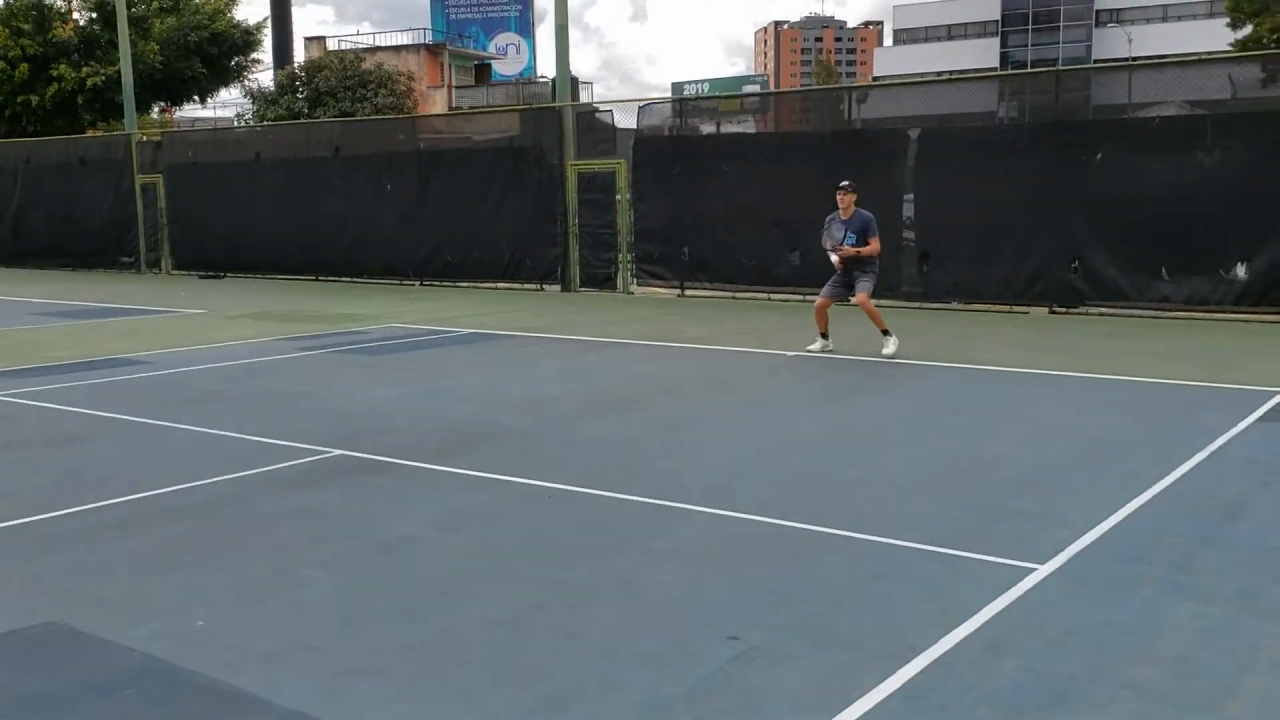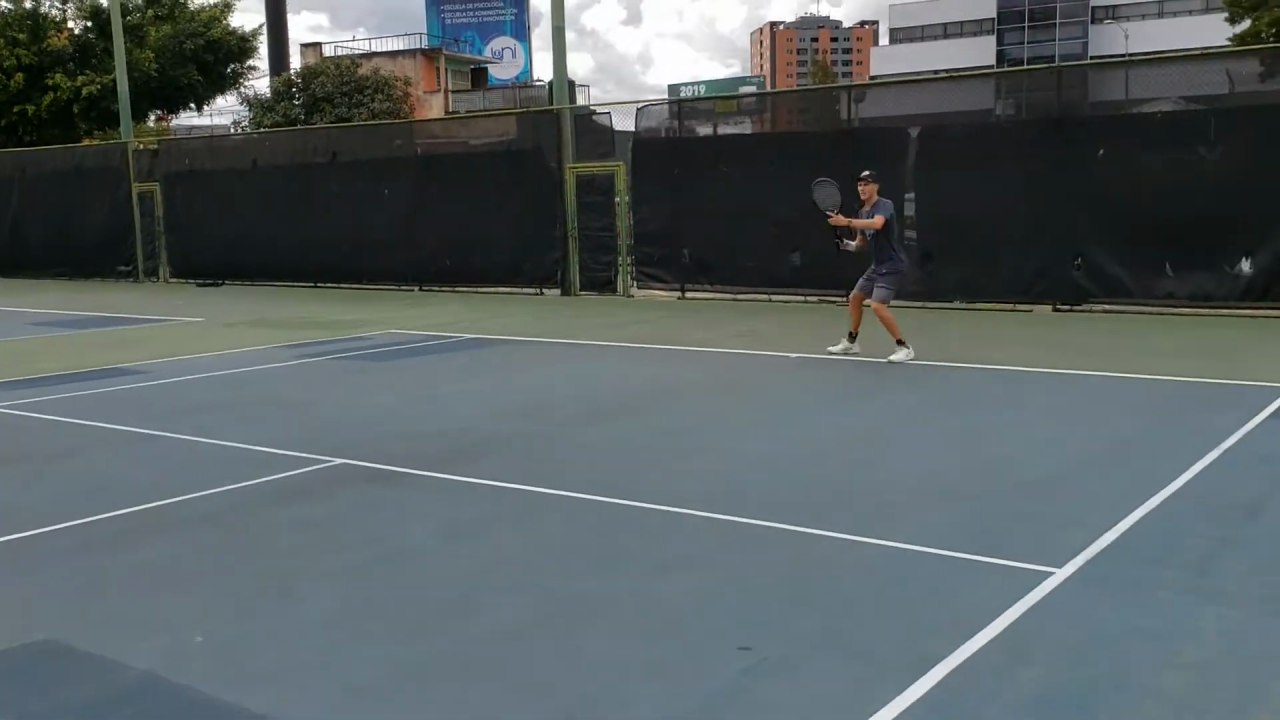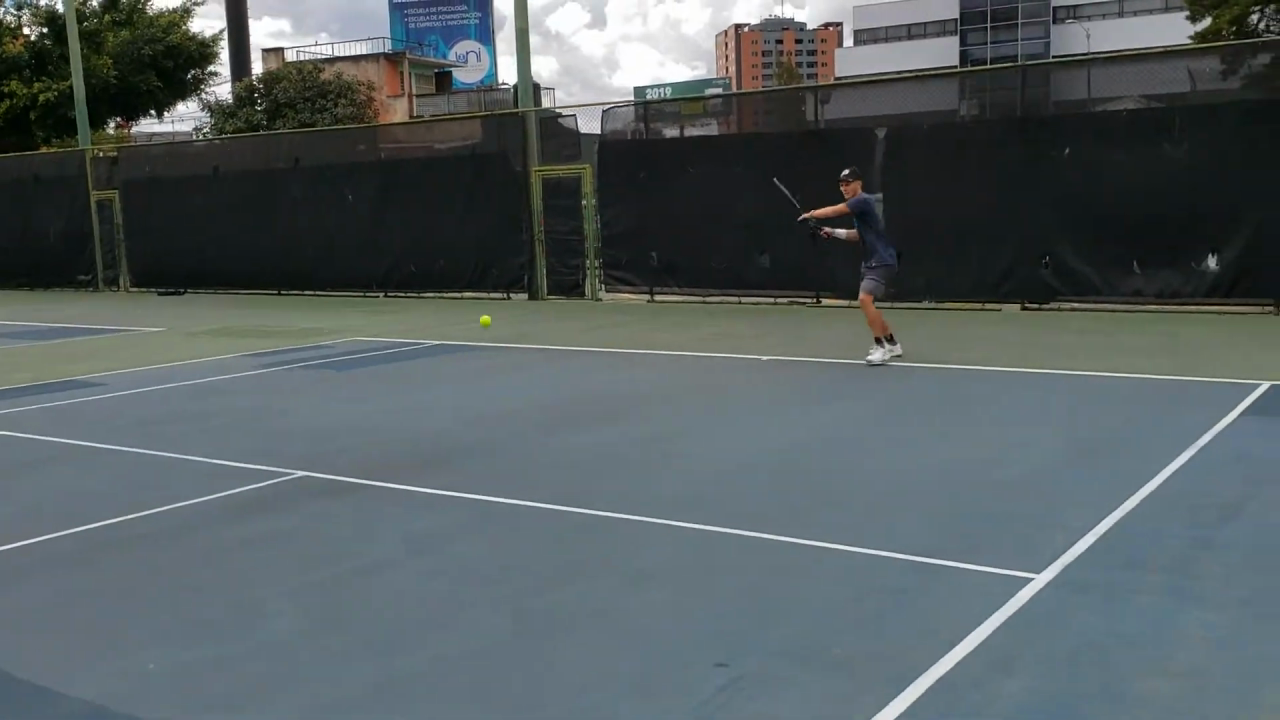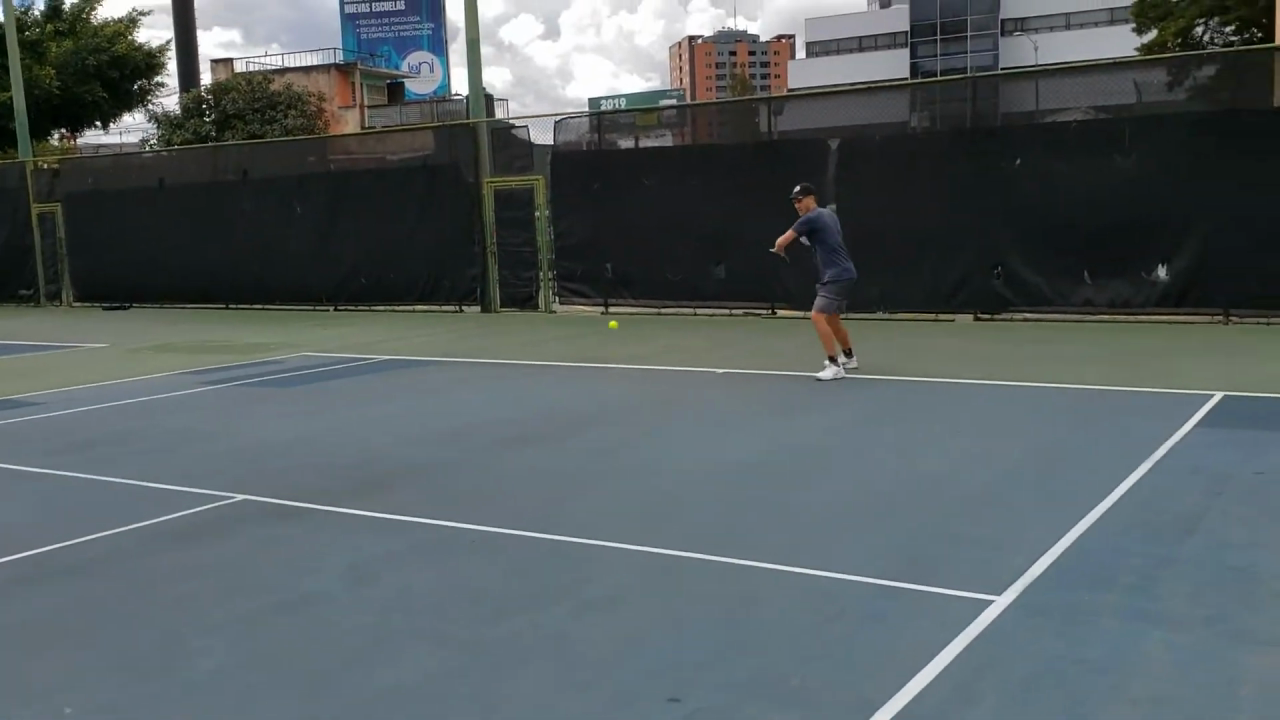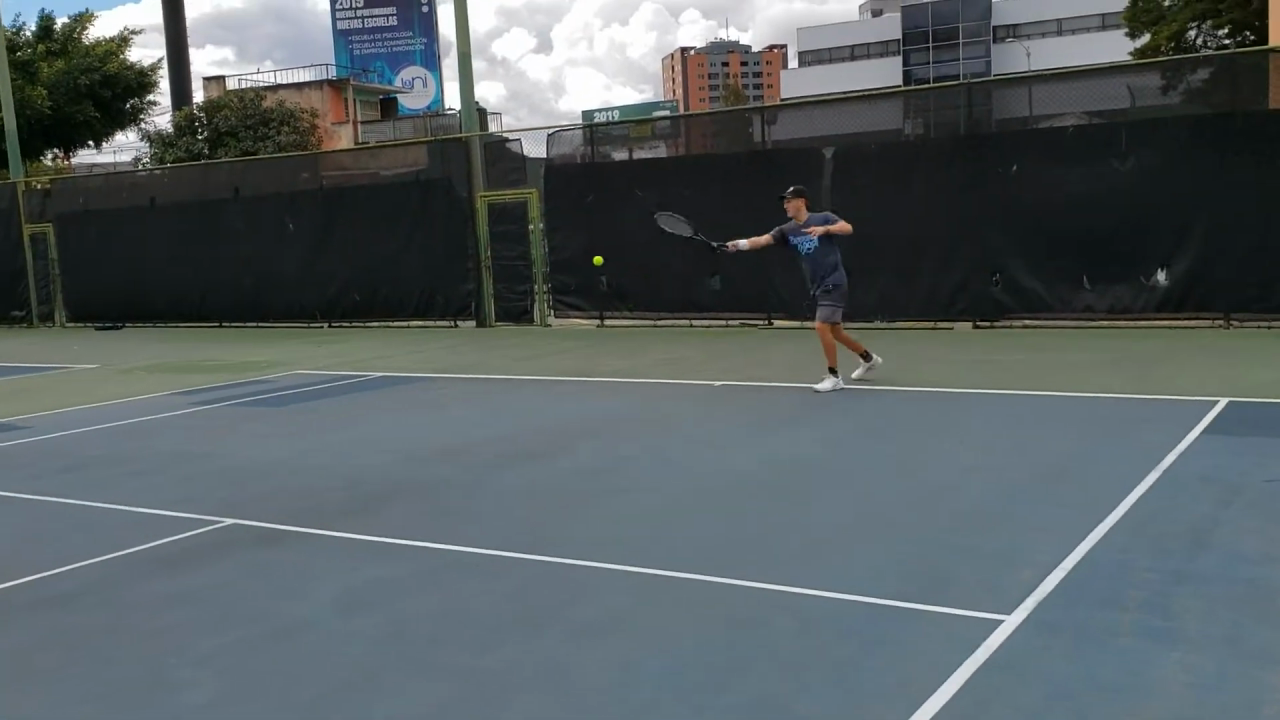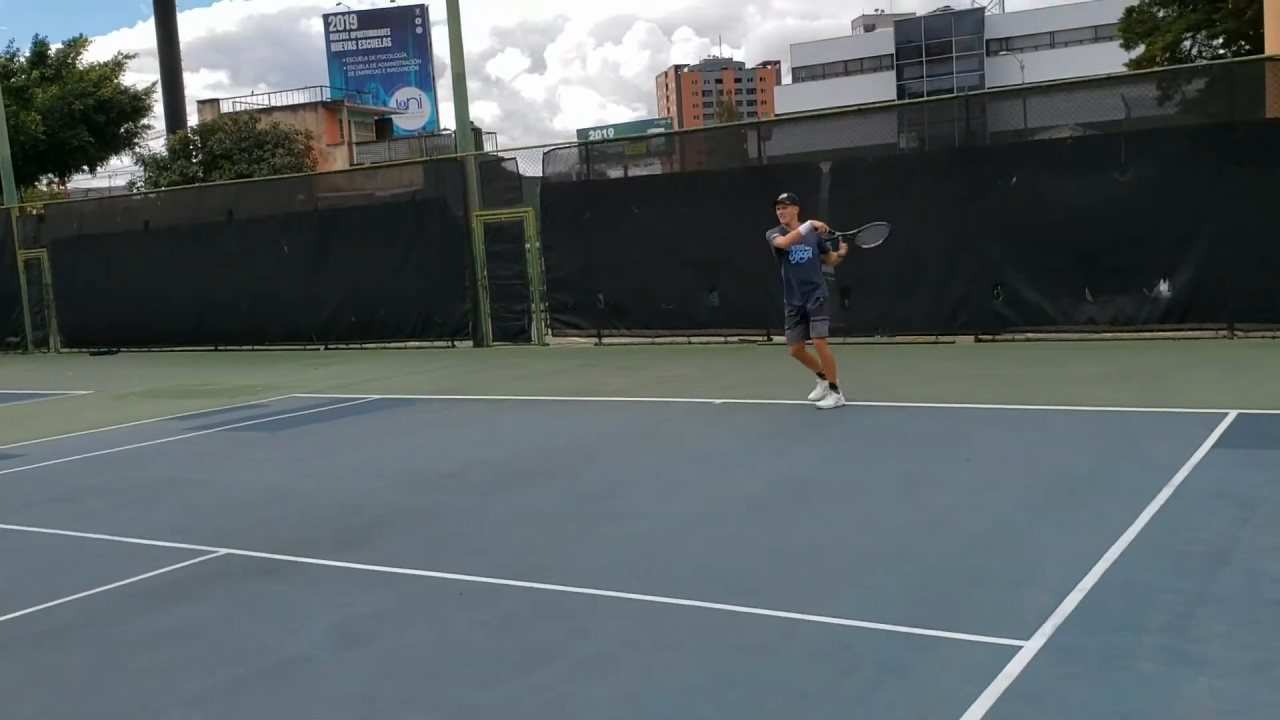
dt=0.3s
person 1, frame 1
left shoulder: (866, 218)
right shoulder: (831, 220)
left elbow: (876, 247)
left wrist: (853, 251)
right wrist: (834, 258)
left hip: (865, 269)
right hip: (844, 271)
left knee: (862, 300)
right knee: (820, 305)
left ankle: (889, 337)
right ankle: (824, 341)
person 1, frame 2
left shoulder: (885, 205)
right shoulder: (862, 212)
left elbow: (876, 224)
right elbow: (861, 242)
left wrist: (846, 222)
right wrist: (849, 244)
left hip: (892, 266)
right hip: (877, 266)
left knee: (878, 306)
right knee: (855, 298)
left ankle: (904, 348)
right ankle: (850, 342)
person 1, frame 3
left shoulder: (863, 200)
right shoulder: (859, 202)
left elbow: (833, 211)
left wrist: (810, 214)
right wrist: (834, 232)
left hip: (883, 262)
right hip: (874, 262)
left knee: (864, 299)
right knee: (867, 304)
left ankle: (881, 348)
right ankle: (892, 345)
person 1, frame 4
left shoulder: (810, 218)
right shoulder: (828, 215)
left elbow: (784, 240)
left wrist: (778, 249)
right wrist: (812, 242)
left hip: (837, 277)
right hip: (841, 275)
left knee: (817, 317)
right knee: (832, 319)
left ankle: (835, 366)
right ankle: (849, 357)
person 1, frame 5
left shoulder: (824, 218)
right shoulder: (787, 230)
left elbow: (847, 229)
right elbow: (761, 241)
left wrist: (824, 228)
right wrist: (740, 244)
left hip: (834, 283)
right hip: (819, 286)
left knee: (822, 327)
right knee: (835, 331)
left ankle: (834, 376)
right ankle: (869, 359)
person 1, frame 6
left shoulder: (814, 234)
right shoulder: (776, 234)
left elbow: (831, 261)
right elbow: (785, 242)
left wrist: (841, 253)
right wrist: (809, 225)
left hip: (816, 297)
right hip: (793, 302)
left knee: (819, 343)
right knee: (795, 350)
left ankle: (835, 392)
right ankle: (824, 379)
